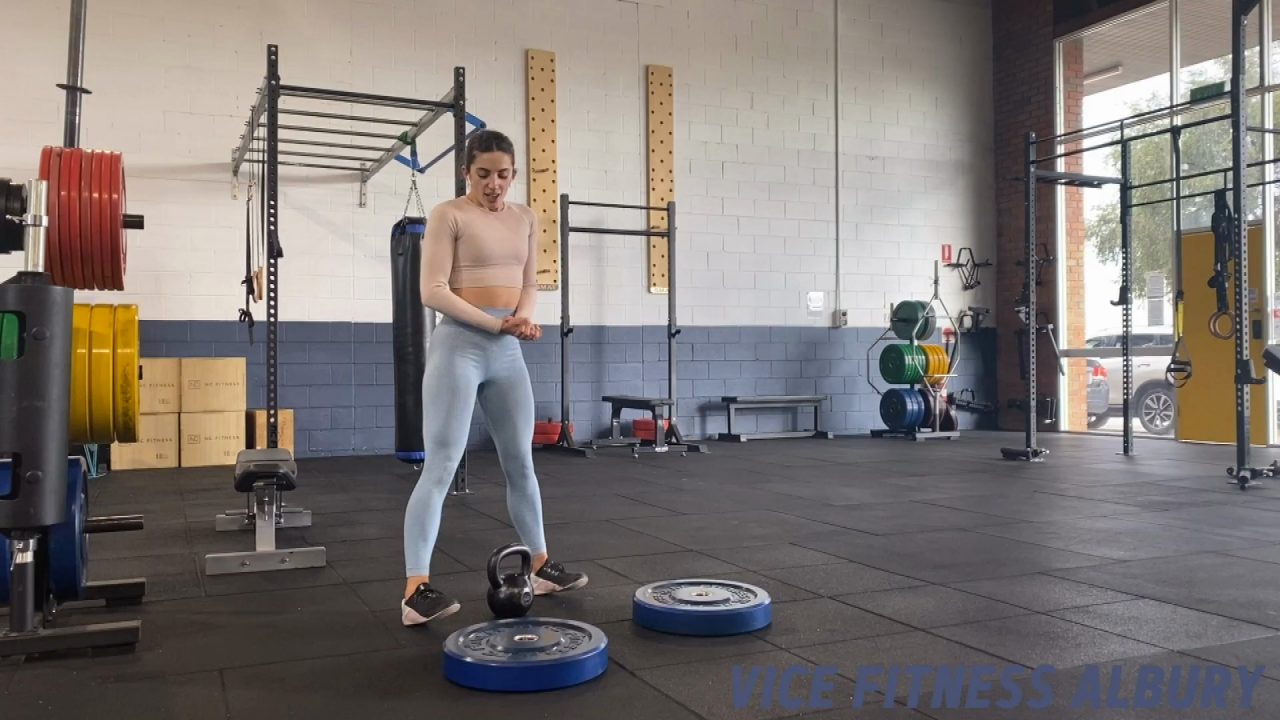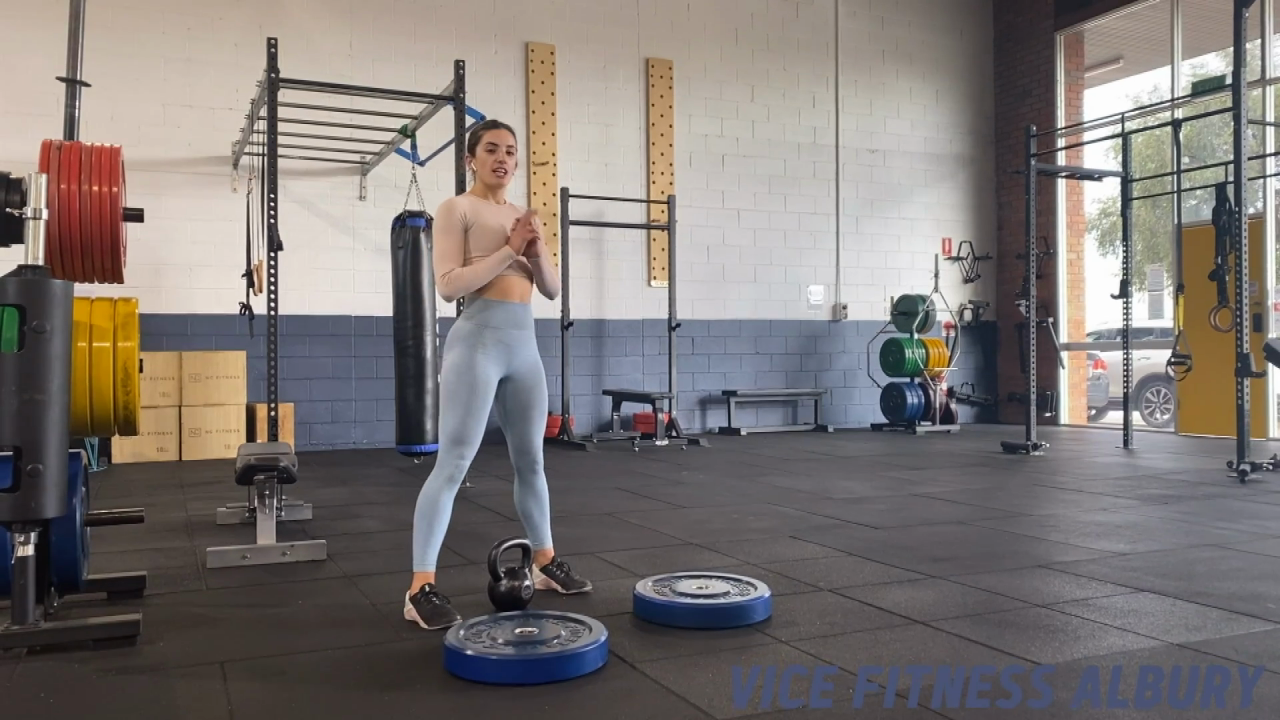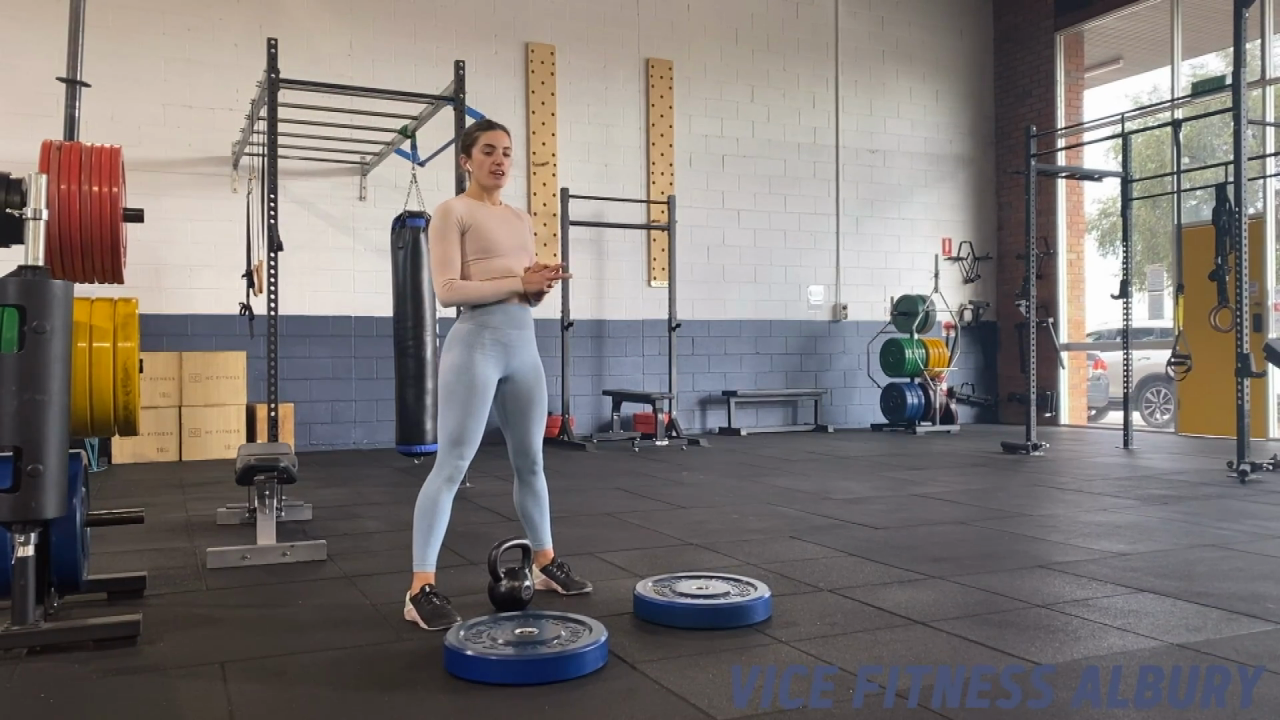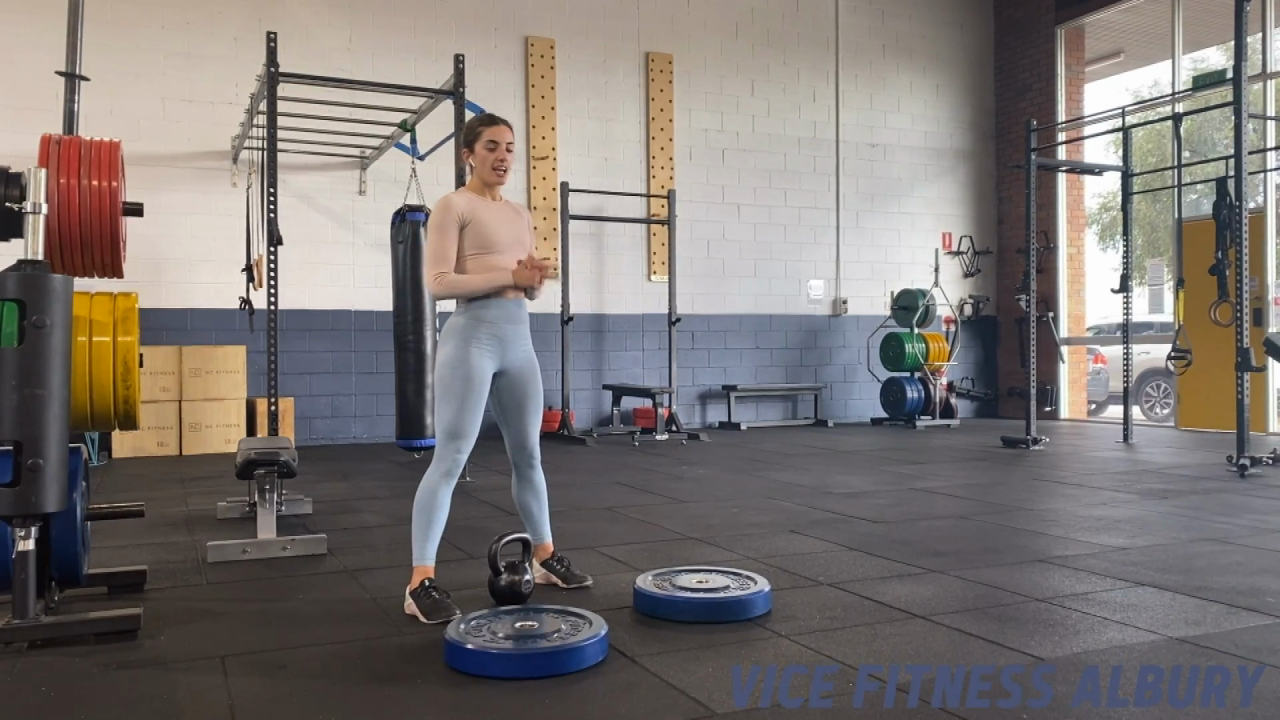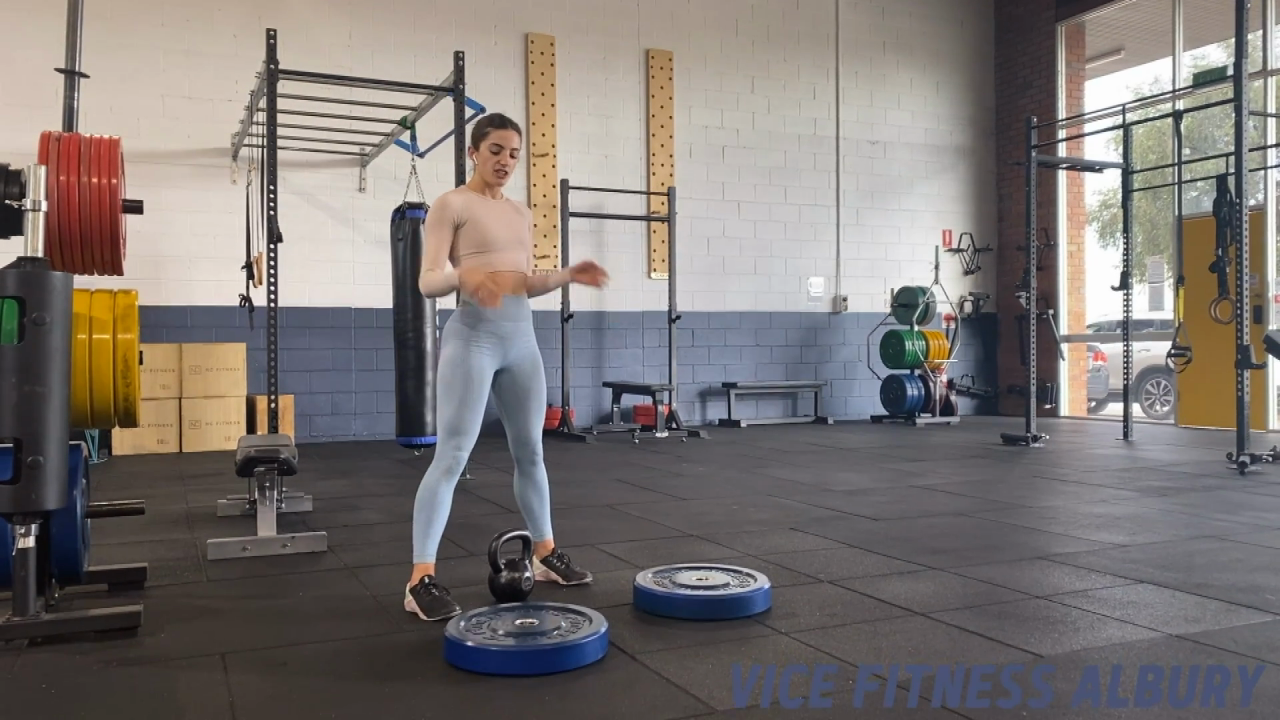
dt=1s
person 1, frame 1
left shoulder: (524, 218)
right shoulder: (448, 215)
right elbow: (433, 292)
left wrist: (523, 316)
right wrist: (494, 322)
left hip: (507, 352)
right hip: (459, 345)
left knee: (520, 463)
right knee: (440, 466)
left ankle: (541, 566)
right ankle: (416, 590)
person 1, frame 2
left shoulder: (526, 216)
right shoulder: (456, 209)
left elbow: (552, 288)
right elbow: (448, 285)
left wrist: (537, 253)
right wrist: (509, 251)
left hip: (524, 341)
right hip: (478, 338)
left knee: (530, 460)
right knee: (453, 463)
left ankle: (545, 561)
right ankle: (420, 587)
person 1, frame 3
left shoulder: (520, 219)
right shoulder: (453, 211)
right elbow: (447, 290)
left wrist: (539, 285)
right wrist: (518, 282)
left hip: (523, 344)
right hip: (476, 342)
left knee: (530, 461)
right knee: (453, 464)
left ankle: (545, 561)
right ankle: (421, 587)
person 1, frame 4
left shoulder: (520, 214)
right shoulder: (453, 206)
right elbow: (438, 283)
left wrist: (534, 280)
right wrist: (504, 275)
left hip: (518, 338)
right hip: (472, 335)
left knee: (527, 455)
right knee: (450, 458)
left ankle: (545, 556)
right ankle: (421, 581)
person 1, frame 5
left shoulder: (520, 211)
right shoulder: (451, 205)
right elbow: (426, 283)
left wrist: (566, 275)
right wrist: (462, 275)
left hip: (521, 335)
right hip: (473, 333)
left knee: (529, 451)
right knee: (452, 455)
left ankle: (545, 554)
right ankle: (420, 579)
